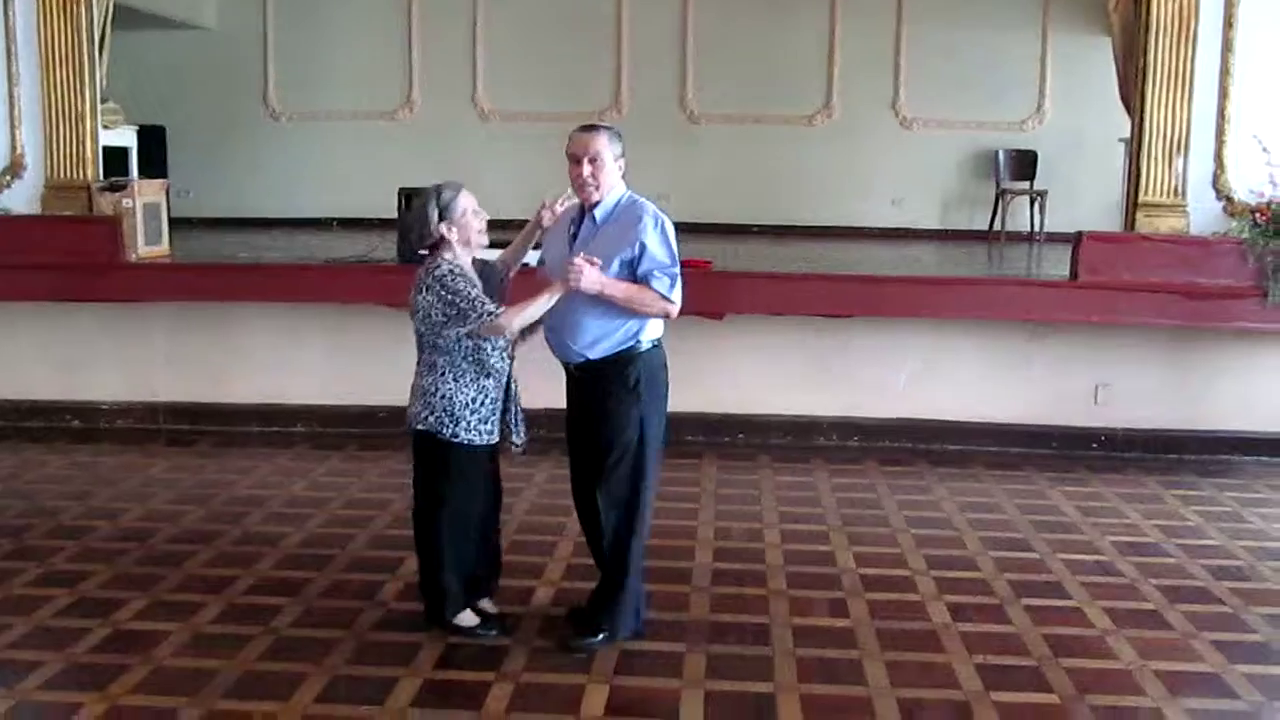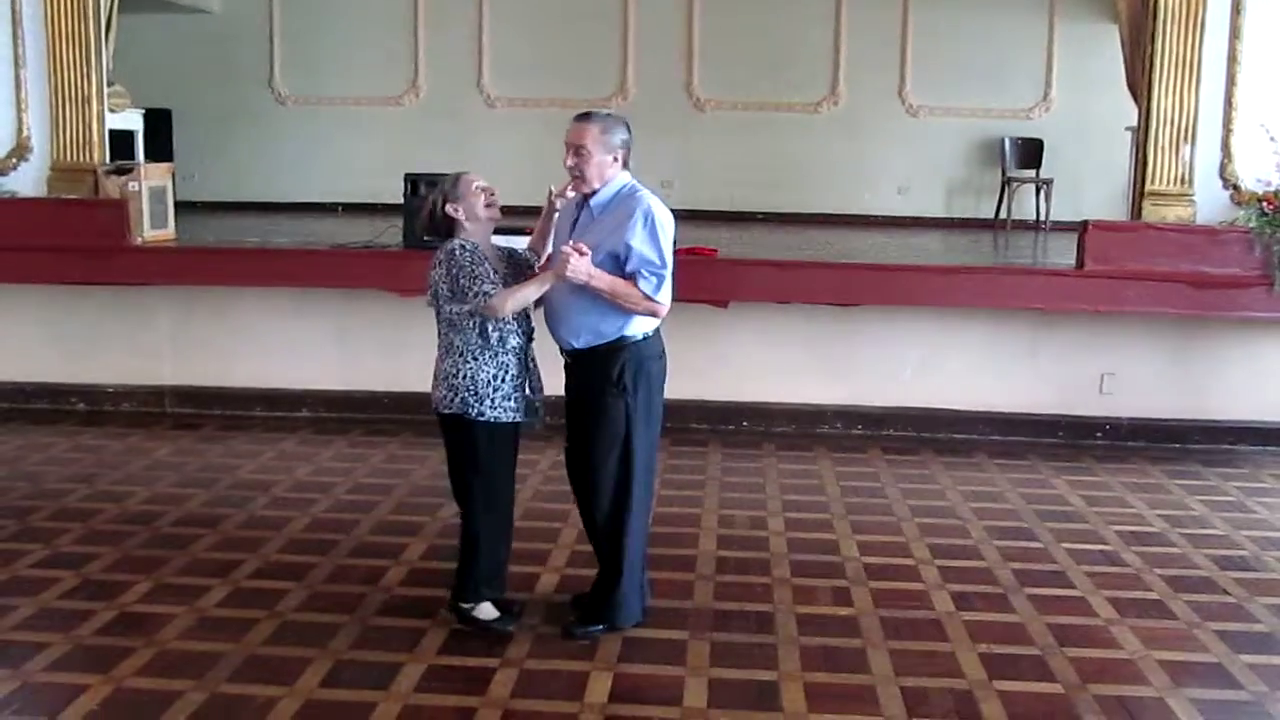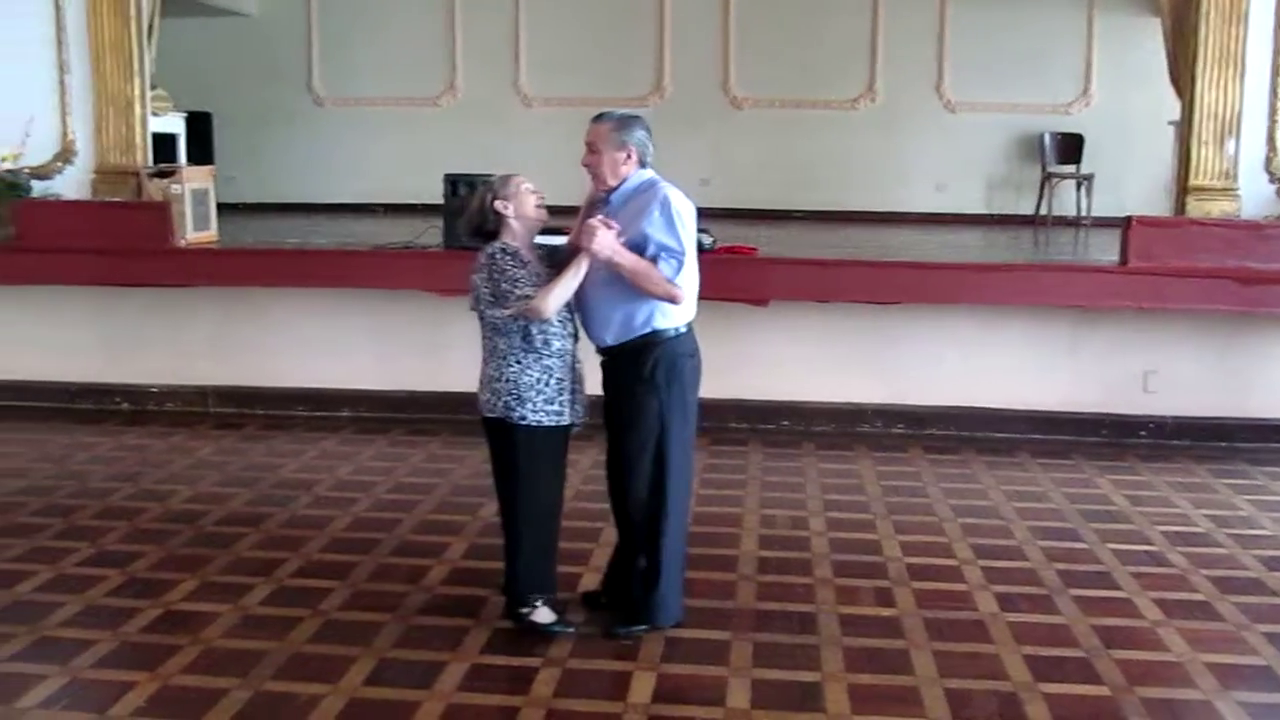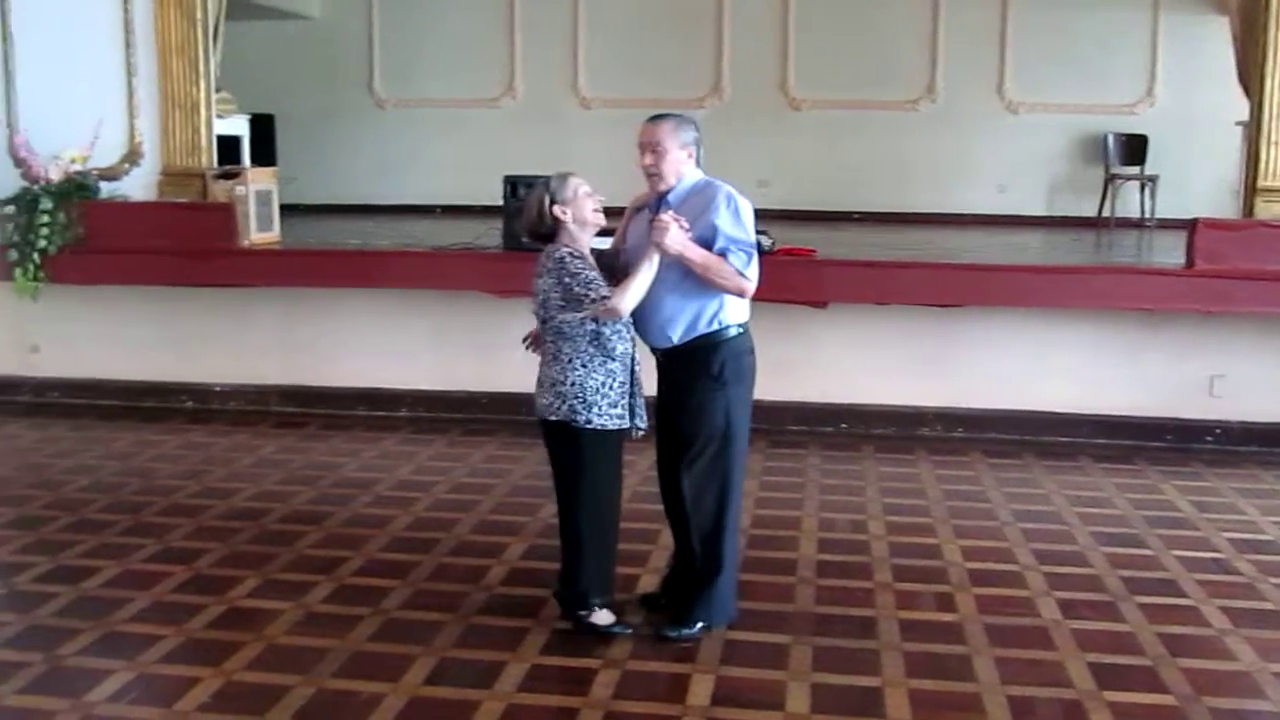
dt=0.4s
person 1, frame 1
left shoulder: (645, 221)
right shoulder: (561, 225)
left elbow: (668, 304)
left wrist: (601, 285)
left hip: (628, 374)
right hip: (581, 373)
left knee: (619, 494)
right knee: (588, 491)
left ankle: (619, 613)
right ankle: (608, 595)
person 1, frame 2
left shoulder: (642, 212)
right shoulder: (577, 208)
left elbow: (656, 302)
left wrist: (589, 274)
left hip: (625, 363)
right hip: (584, 360)
left knee: (618, 484)
right knee: (586, 477)
left ankle: (620, 602)
right ankle: (611, 582)
person 1, frame 3
left shoulder: (661, 202)
right shoulder: (607, 207)
left elbow: (675, 288)
left wrist: (612, 252)
left hip: (658, 358)
right hip: (623, 357)
left knee: (655, 481)
right knee: (626, 477)
left ankle: (657, 602)
right ankle: (623, 583)
person 1, frame 4
left shoulder: (720, 201)
right shoulder: (643, 215)
left elbow: (743, 283)
left wrist: (682, 247)
left hip: (716, 358)
right hip: (673, 359)
left knee: (709, 479)
right knee: (675, 477)
left ankle: (710, 602)
right ankle: (684, 582)
person 2, frame 1
left shoulder: (469, 269)
right shoulder: (441, 278)
left elbow: (502, 270)
right elbow: (503, 324)
left wrist: (536, 228)
right wrist: (562, 286)
left hip: (478, 415)
right hip: (449, 418)
left knee: (484, 506)
right knee: (449, 511)
left ankle: (476, 590)
right ankle: (445, 604)
person 2, frame 2
left shoulder: (500, 255)
right shoulder: (455, 256)
left elbow: (532, 259)
right elbow: (500, 305)
left wrist: (550, 214)
right wrist: (558, 273)
left hip: (503, 397)
right hip: (473, 400)
left knee: (499, 496)
right knee: (485, 499)
left ankle: (488, 587)
right ankle: (470, 596)
person 2, frame 3
left shoulder: (537, 256)
right shoulder: (494, 260)
left elbow: (568, 267)
right elbow: (541, 306)
right wrist: (588, 255)
left hip: (549, 401)
right hip: (518, 404)
left knee: (544, 500)
right knee: (527, 502)
left ankle: (533, 587)
right ankle: (524, 599)
person 2, frame 4
left shoulder: (582, 259)
right shoulder: (560, 263)
right elbow: (617, 305)
right wrist: (656, 249)
left hip: (600, 403)
right hip: (578, 407)
left knee: (598, 502)
right knee: (587, 503)
left ankle: (582, 589)
right ankle: (583, 602)
